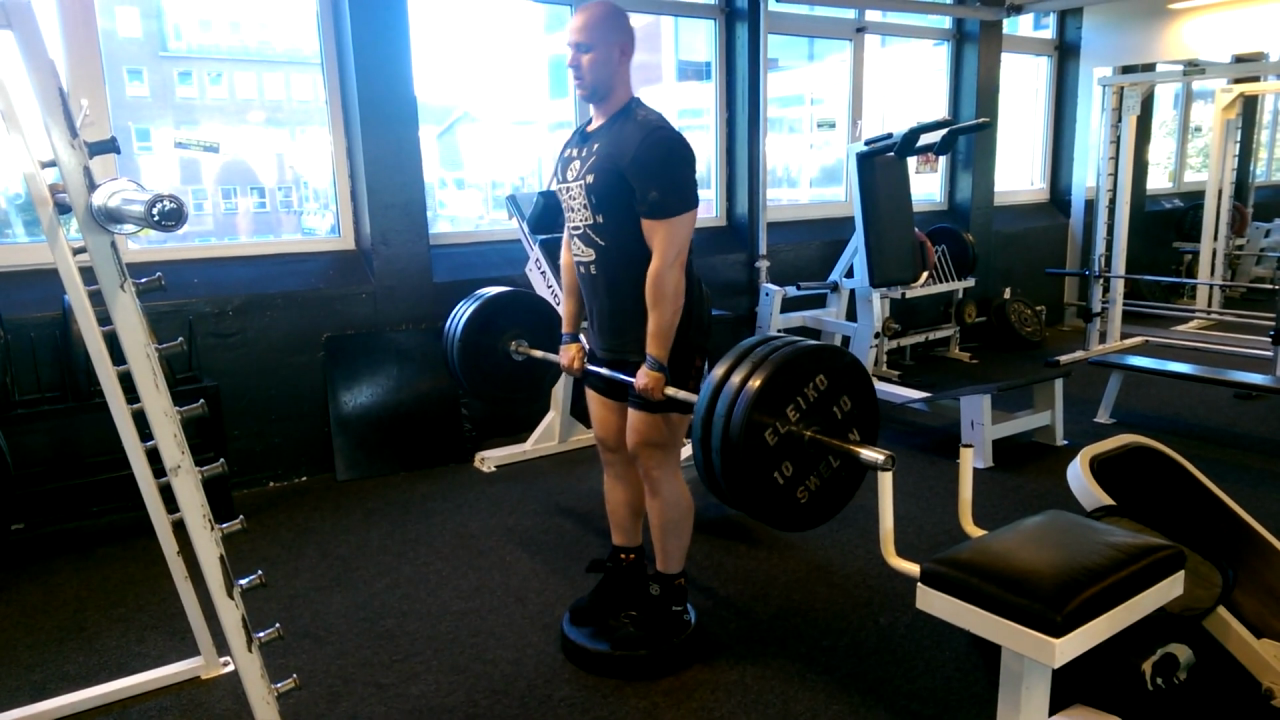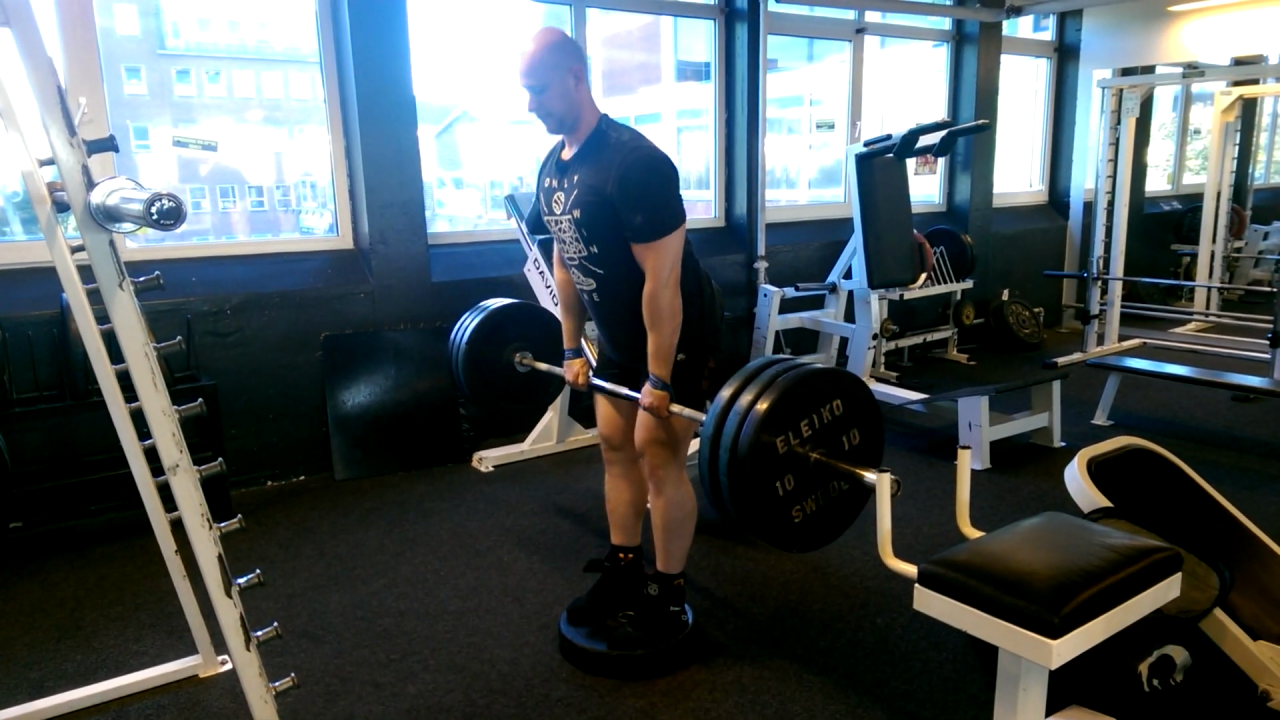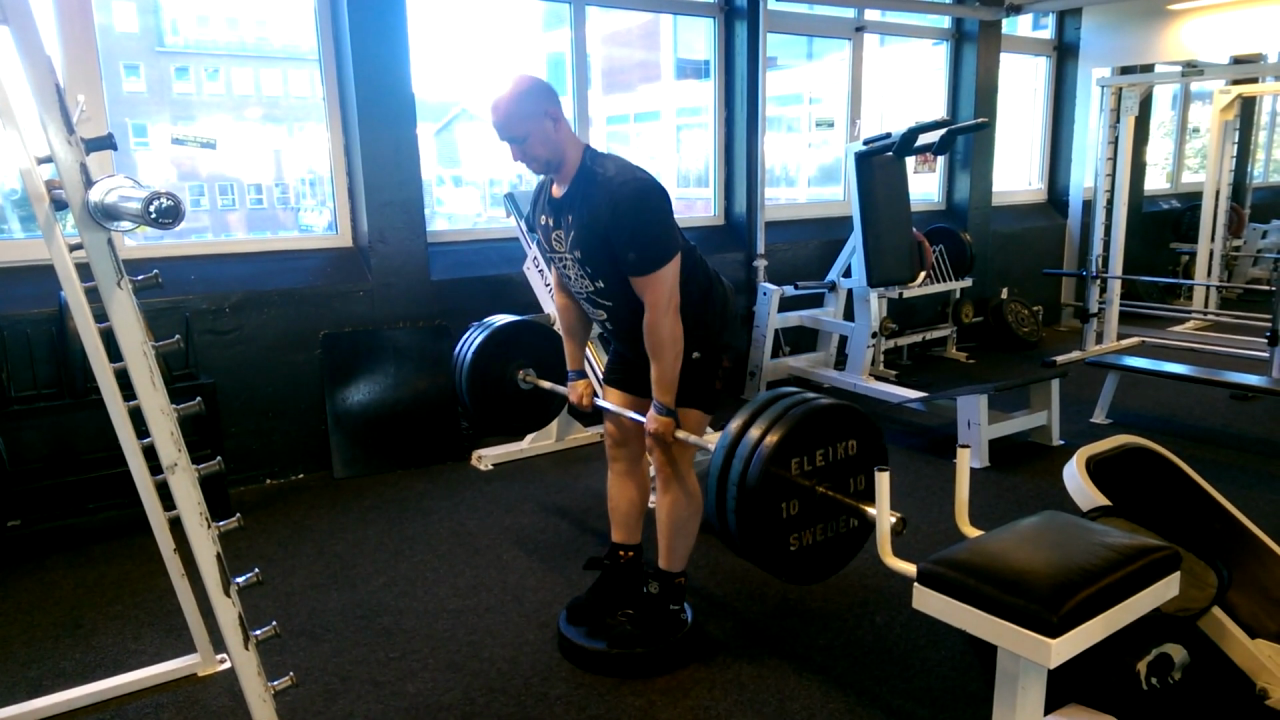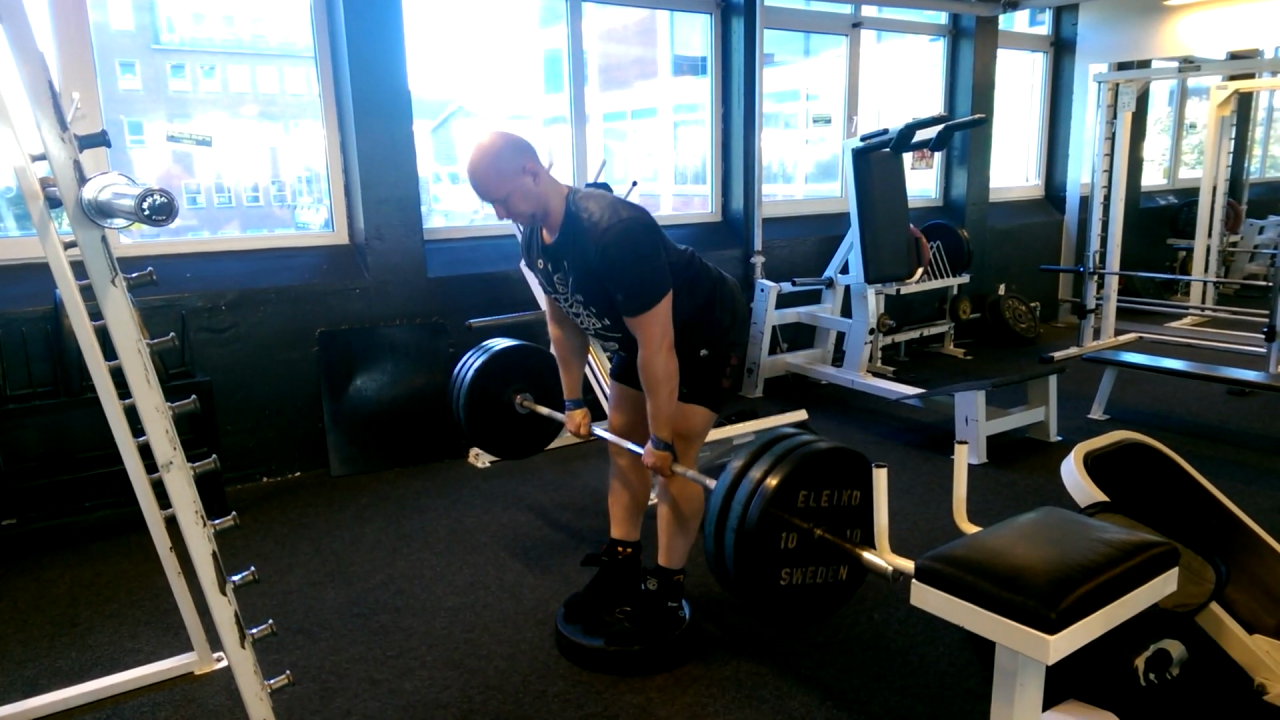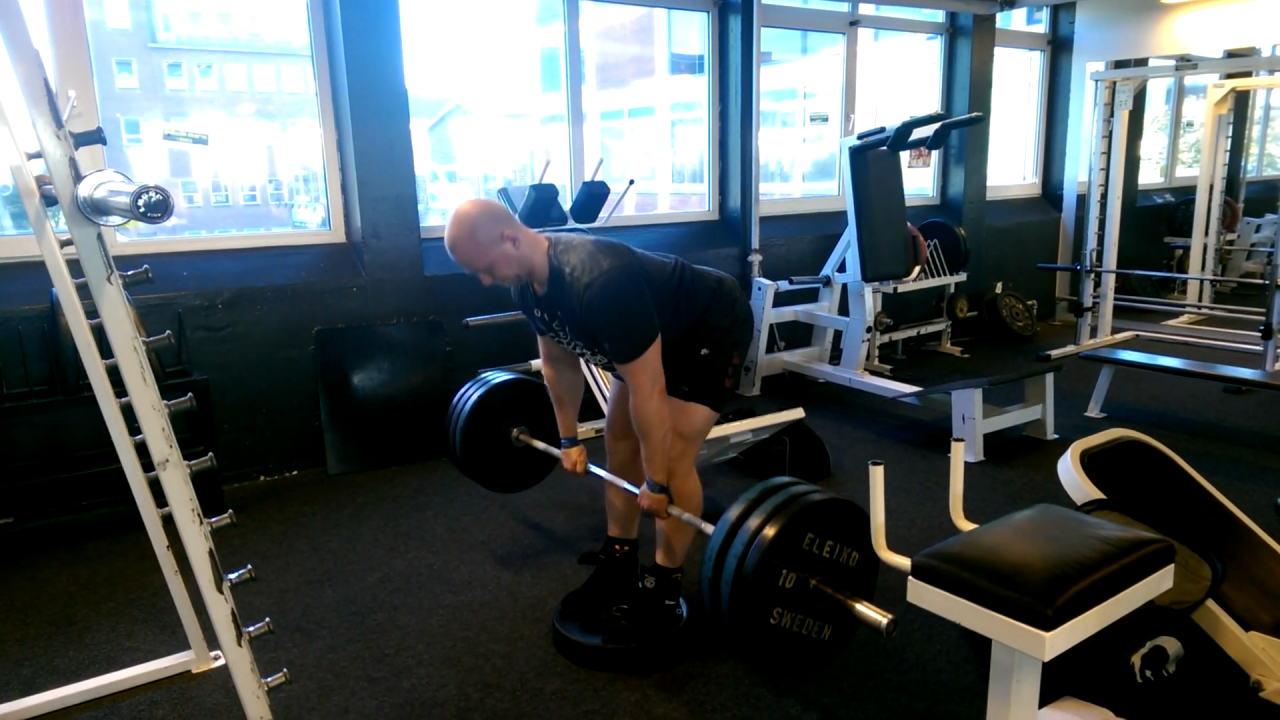
dt=0.5s
person 1, frame 1
left shoulder: (652, 142)
right shoulder: (575, 144)
left elbow: (668, 260)
left wrist: (657, 360)
right wrist: (571, 334)
left hip: (662, 336)
right hip: (607, 336)
left knee: (653, 460)
right knee: (613, 453)
left ankle: (670, 597)
right ankle: (624, 573)
person 1, frame 2
left shoulder: (635, 164)
right shoulder: (552, 167)
left elbow: (663, 282)
right elbow: (566, 263)
left wrist: (660, 379)
right wrist: (571, 349)
left hip: (676, 335)
right hip: (618, 336)
left knee: (659, 457)
right knee: (616, 448)
left ankle: (668, 597)
right ankle: (622, 573)
person 1, frame 3
left shoulder: (627, 193)
right shoulder: (543, 202)
left elbow: (663, 309)
right elbow: (567, 289)
left wrist: (663, 406)
right wrist: (575, 371)
left hip: (693, 329)
right hip: (632, 332)
left knee: (670, 454)
right knee: (621, 443)
left ankle: (667, 596)
right ankle: (622, 573)
person 1, frame 4
left shoulder: (617, 233)
right shoulder: (535, 239)
left elbow: (657, 347)
right elbow: (564, 322)
left wrist: (662, 440)
right wrist: (573, 400)
left hip: (707, 331)
right hip: (640, 335)
left knee: (674, 458)
right knee: (622, 442)
left ankle: (666, 593)
right ankle: (621, 569)
person 1, frame 5
left shoulder: (601, 284)
right shoulder: (528, 284)
left elbow: (649, 392)
right elbow: (559, 361)
left wrist: (656, 485)
right wrist: (569, 439)
left hip: (714, 329)
right hip: (657, 333)
left knee: (672, 457)
right knee: (620, 440)
left ankle: (664, 591)
right ankle: (617, 570)
